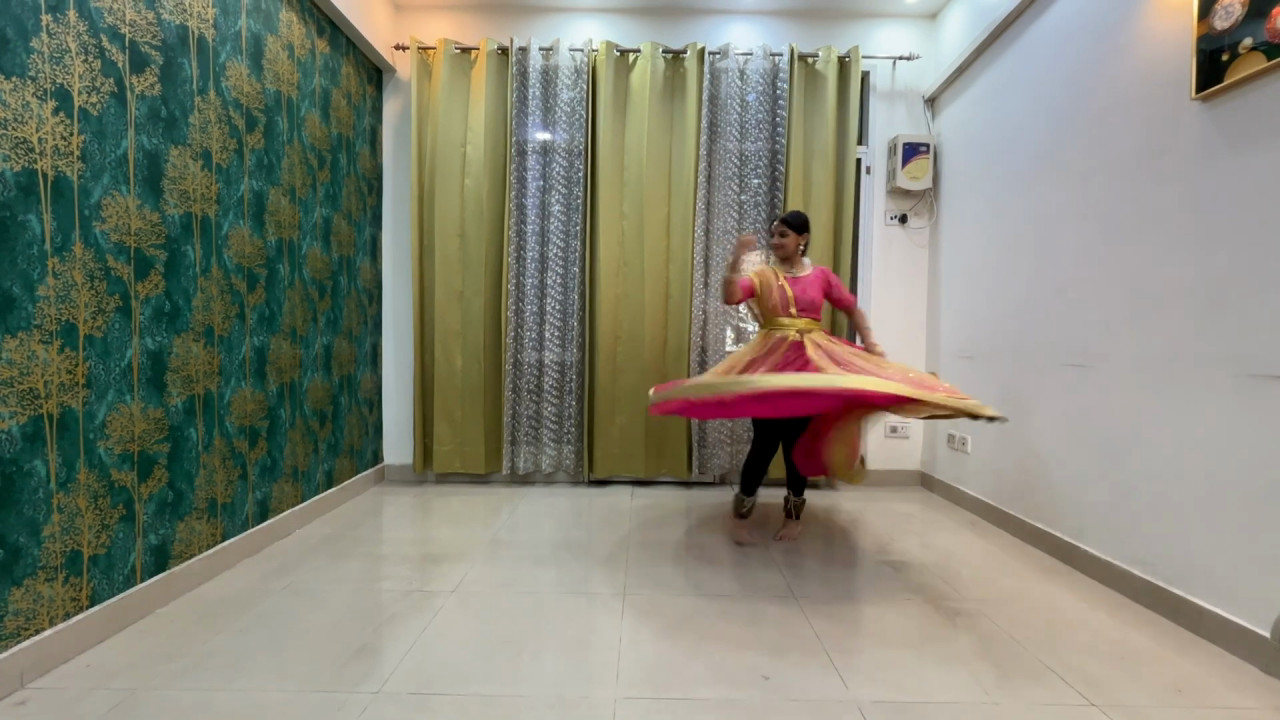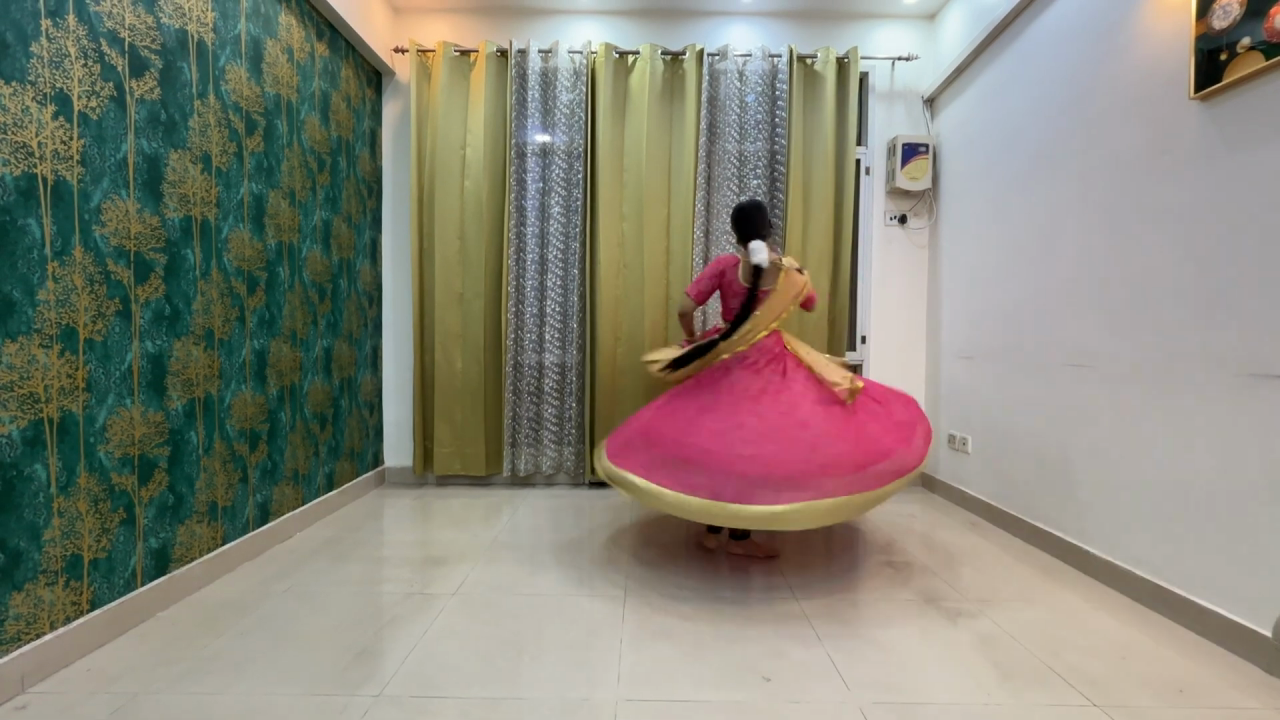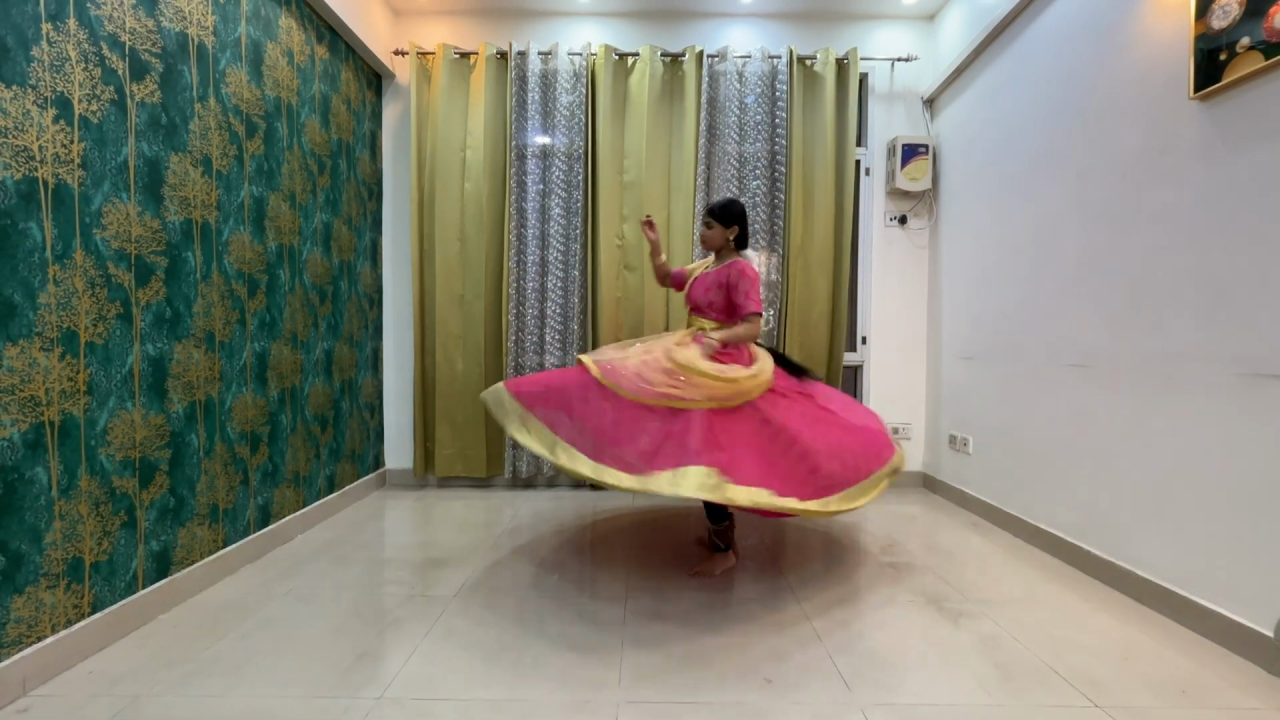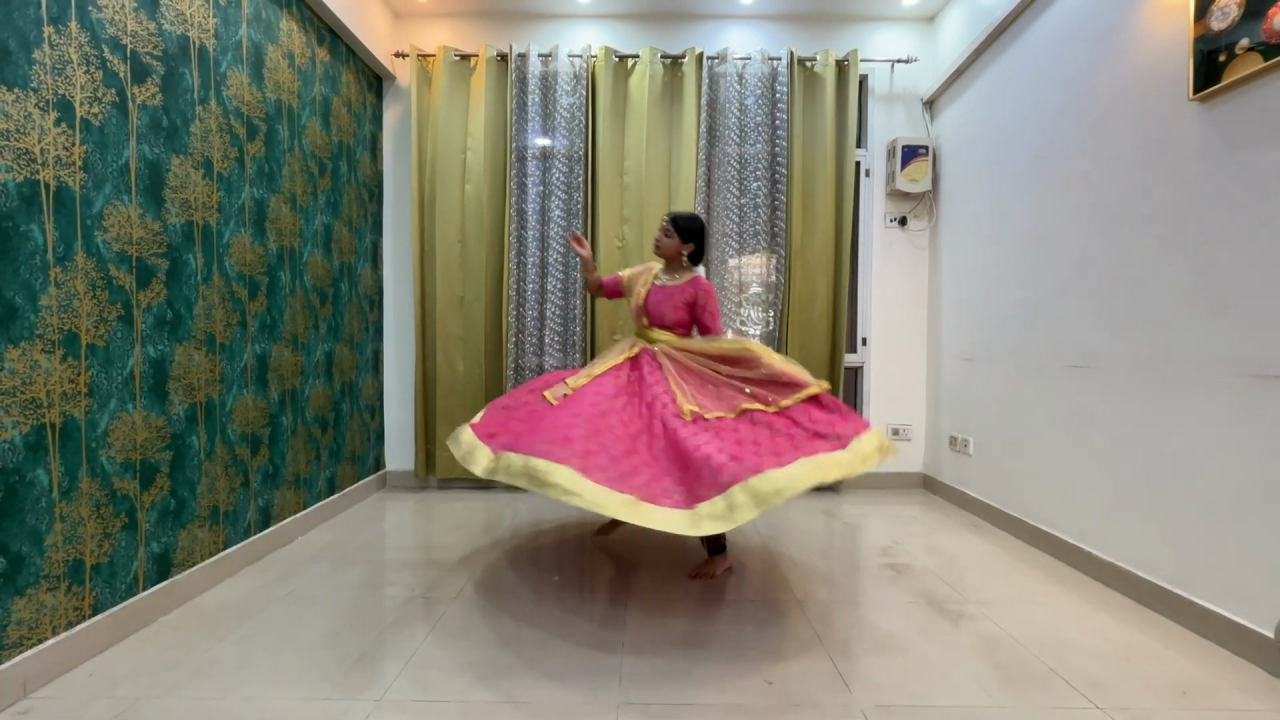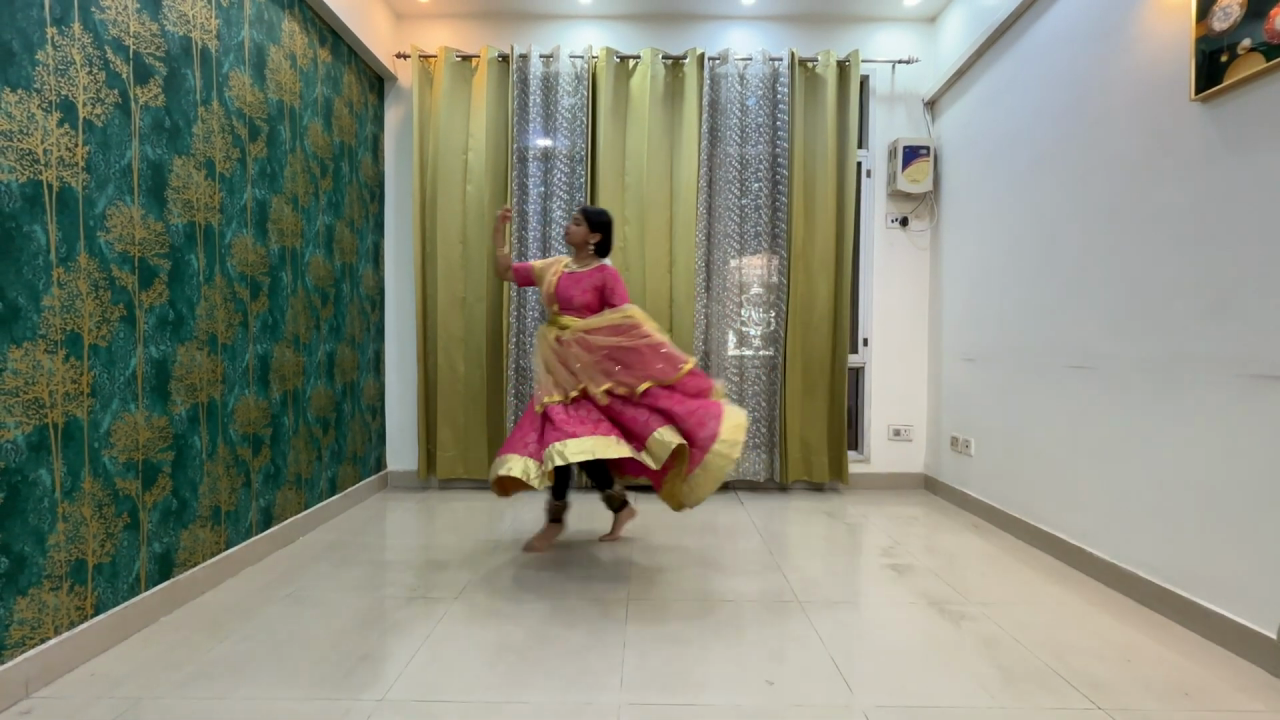
dt=0.4s
person 1, frame 1
left shoulder: (820, 276)
right shoulder: (760, 275)
left elbow: (853, 309)
right elbow: (729, 298)
left wrist: (869, 342)
right wrist: (736, 261)
left hip: (813, 359)
right hip: (771, 358)
left knee: (795, 442)
right knee: (765, 443)
left ankle: (793, 515)
right ankle: (741, 514)
person 1, frame 2
left shoulder: (724, 264)
right shoulder: (789, 271)
left elbow: (686, 308)
right elbow: (810, 303)
left wrist: (693, 338)
left hip: (730, 357)
right hip: (769, 359)
left knee: (729, 439)
right knee: (765, 443)
left ankle: (718, 529)
right ankle: (740, 535)
person 1, frame 3
left shoulder: (742, 271)
right shoulder: (707, 267)
left elbow: (752, 327)
right elbow: (666, 279)
left wrist: (712, 341)
right wrist: (655, 246)
left hip: (722, 365)
right hip: (697, 360)
left knee: (706, 450)
right knee: (701, 445)
left ankle: (724, 548)
right ankle: (721, 529)
person 1, frame 4
left shoulder: (699, 288)
right shoulder: (645, 273)
left elbow: (715, 341)
right elbow: (597, 288)
left wrist: (734, 356)
right wrist: (587, 261)
left hip: (679, 373)
right hip: (635, 364)
left knee: (687, 456)
right knee: (601, 428)
left ankle: (718, 553)
right ankle: (621, 510)
person 1, frame 5
left shoulder: (606, 275)
right shoulder: (553, 267)
left elbow: (628, 321)
right elbow: (504, 272)
right wrist: (499, 232)
left hip: (587, 359)
right hip: (555, 359)
left knee: (572, 435)
right knee: (574, 434)
left ankle: (555, 521)
right ankle: (621, 506)
